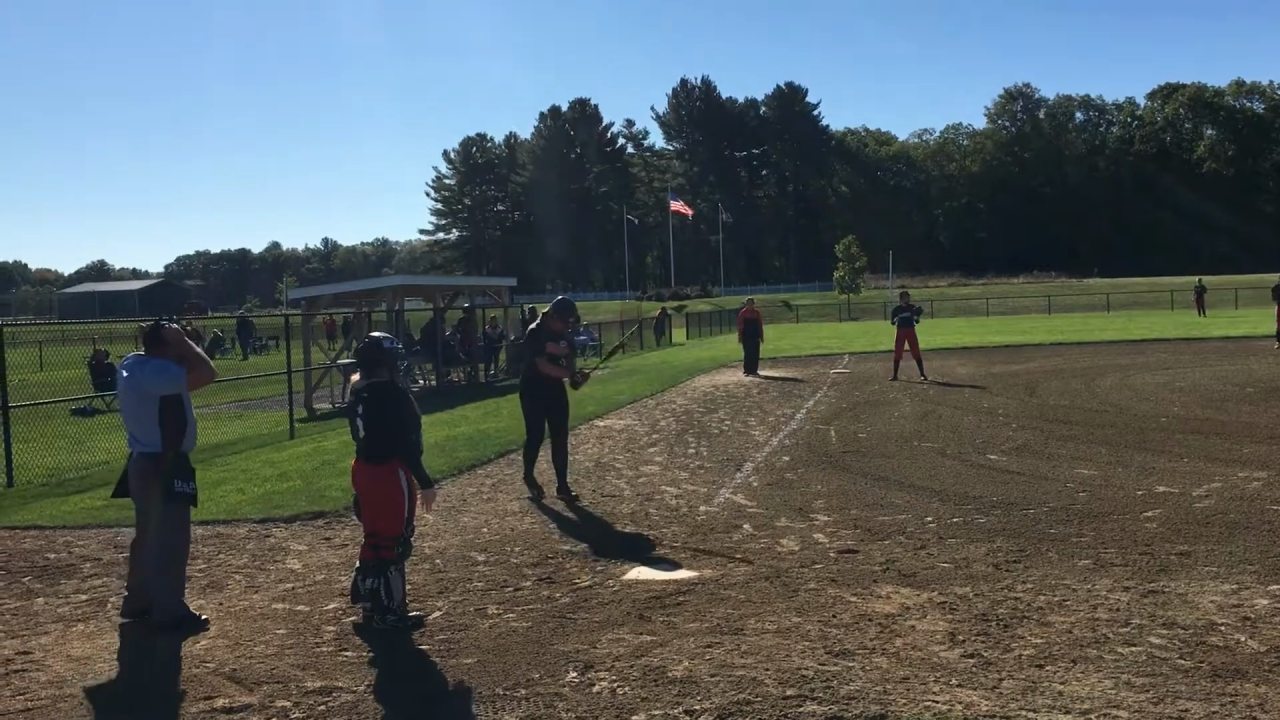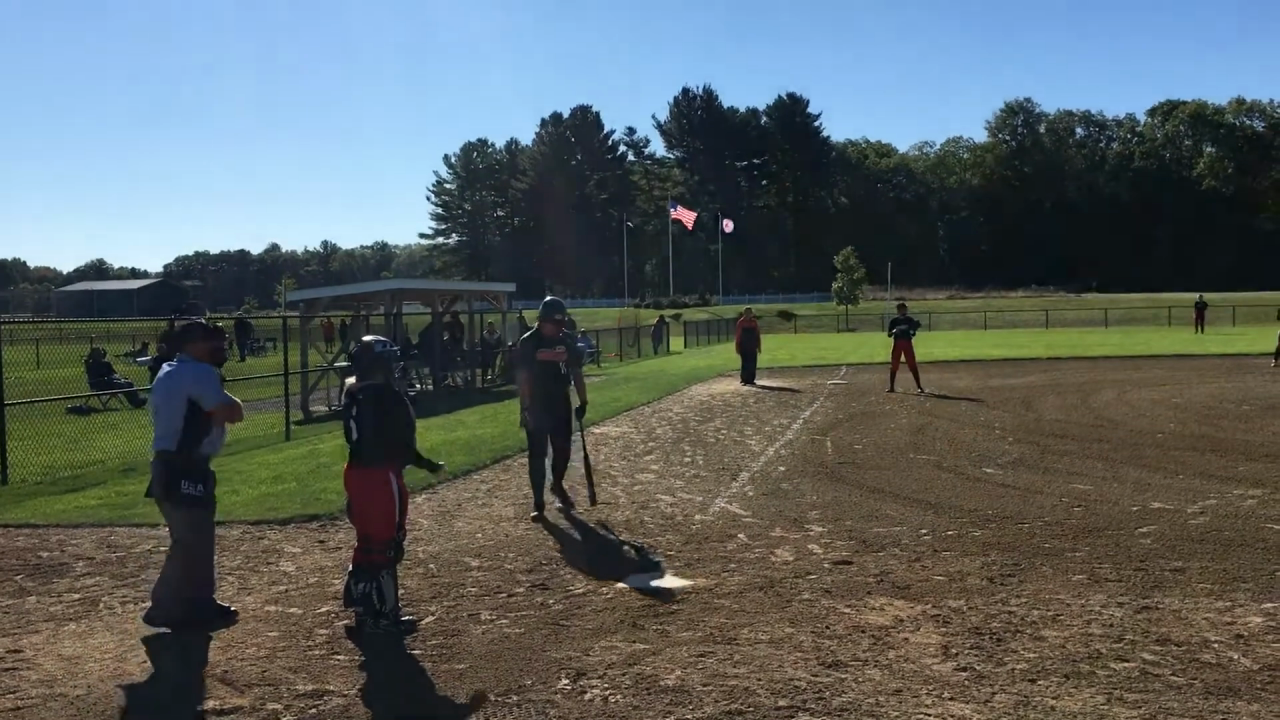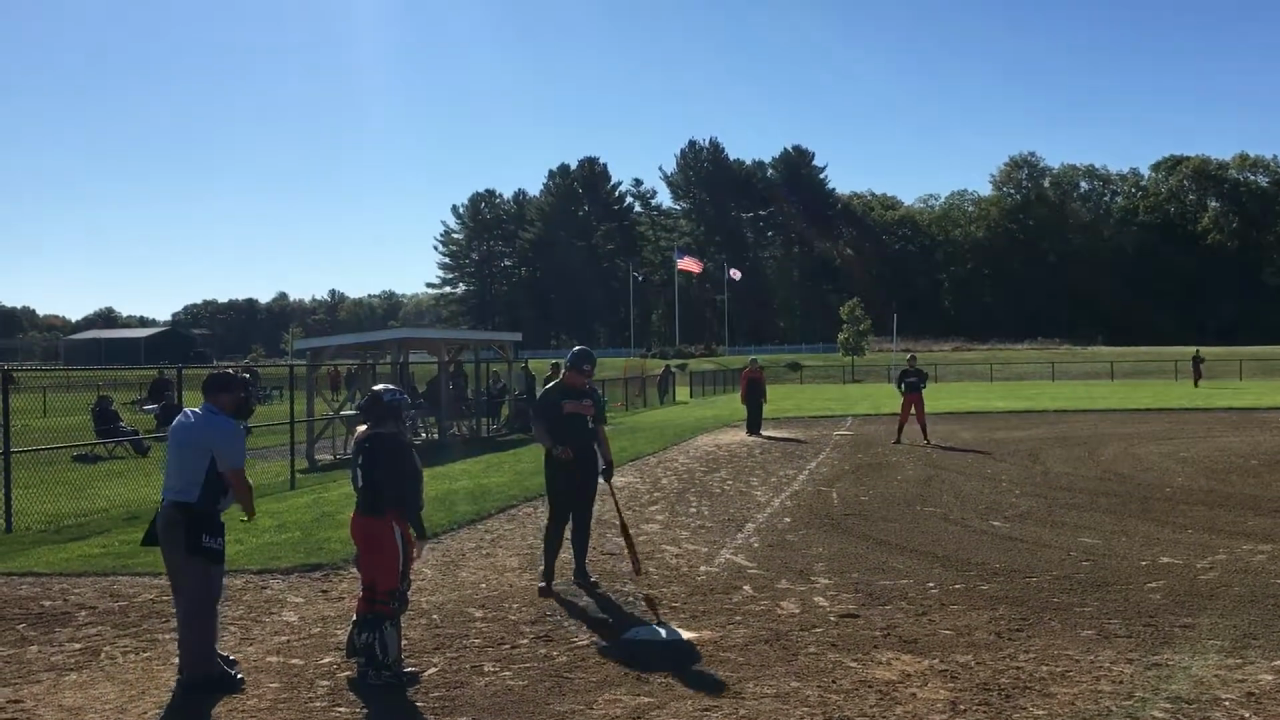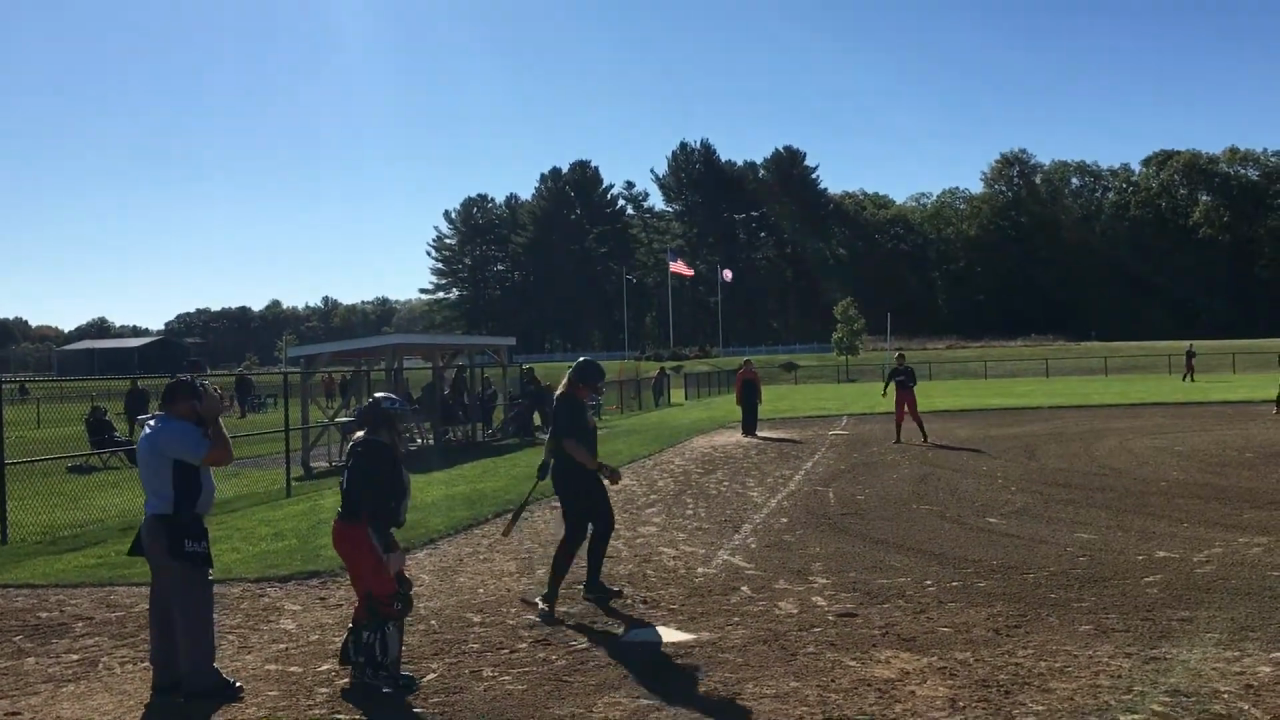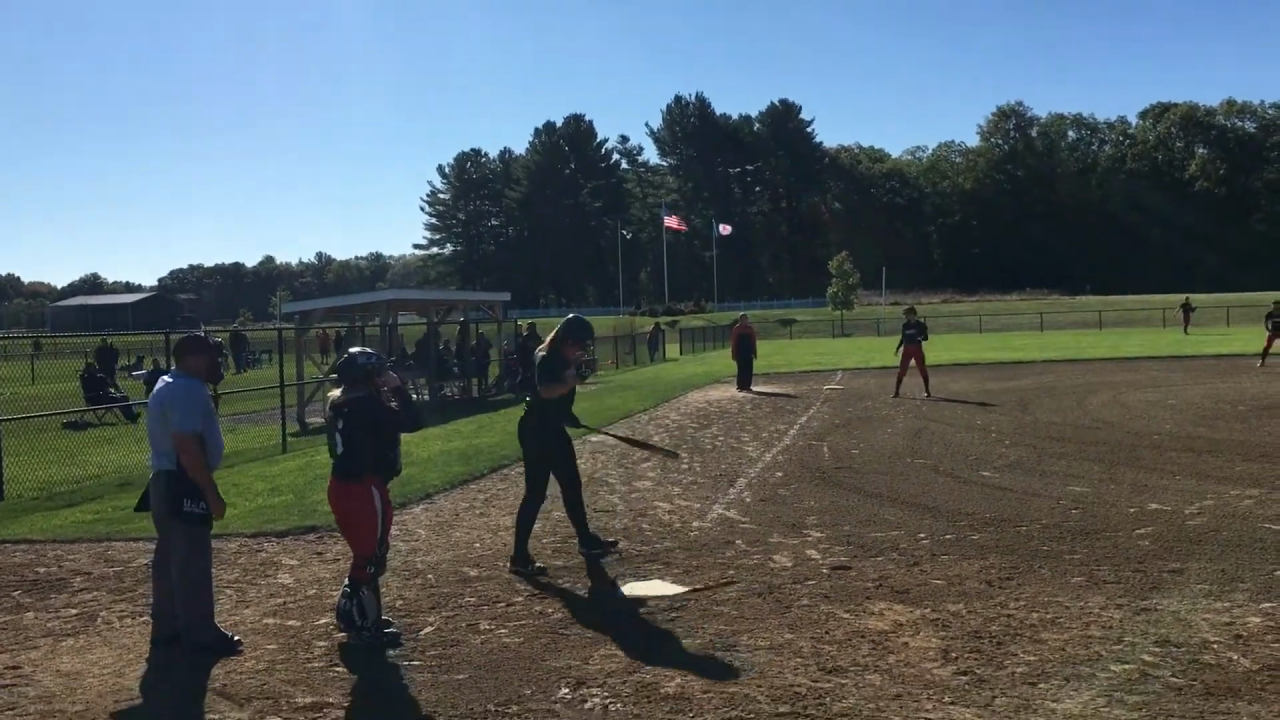
dt=1s
person 1, frame 1
left shoulder: (132, 366)
right shoulder: (157, 372)
right elbow: (206, 374)
left wrist: (167, 342)
right wrist: (182, 341)
left hip: (144, 463)
right hip: (164, 467)
left knee: (149, 535)
right knee: (171, 539)
left ankle: (139, 600)
right ankle: (170, 611)
person 1, frame 2
left shoulder: (170, 372)
right shoulder: (198, 373)
right elbow: (232, 413)
right wrist: (232, 402)
left hip: (174, 466)
right hip: (184, 470)
left knee: (198, 536)
right knee: (191, 540)
left ankle: (199, 603)
right ankle: (165, 607)
person 1, frame 3
left shoulder: (184, 419)
right shoulder: (225, 428)
right elbow: (237, 482)
right wrist: (249, 507)
left hip: (172, 516)
right hip: (197, 522)
left knee: (191, 594)
right knee: (201, 596)
left ankle: (199, 659)
right ankle: (201, 672)
person 1, frame 4
left shoulder: (156, 430)
right shoulder: (175, 431)
left elbow: (204, 454)
right elbow: (222, 456)
left wrist: (206, 422)
right wrist: (213, 418)
left hip: (160, 526)
right hip: (178, 529)
left knee: (165, 603)
right knee: (193, 603)
left ankle: (168, 675)
right ankle: (201, 680)
person 1, frame 5
left shoulder: (169, 385)
right shoulder: (188, 390)
right elbow: (188, 448)
right wrist: (212, 493)
left hip: (167, 482)
right hip: (184, 487)
left knee: (170, 558)
right knee: (193, 560)
left ankle: (167, 629)
right ankle: (200, 635)
person 2, frame 1
left shoulder: (358, 393)
right shoulder: (393, 394)
left elbow: (361, 436)
right elbow: (405, 444)
right wrist: (424, 482)
left hip: (365, 470)
right hip: (390, 473)
left knee: (374, 538)
right knee: (394, 542)
left ankle: (371, 604)
right ankle: (390, 611)
person 2, frame 2
left shoulder: (353, 393)
right shoulder: (388, 397)
right elbow: (401, 446)
right wrist: (434, 467)
left hip: (357, 471)
right hip: (381, 476)
left knee: (368, 541)
right knee: (386, 545)
left ankle: (364, 606)
right ankle: (382, 614)
person 2, frame 3
left shoulder: (365, 441)
right shoulder: (394, 444)
right elbow: (404, 494)
right wrist: (420, 534)
left hip: (364, 520)
right hip: (387, 525)
left knee: (372, 592)
right knee: (390, 596)
left ankle: (367, 658)
right ankle: (383, 667)
person 2, frame 4
left shoulder: (364, 447)
right shoulder: (379, 452)
right elbow: (376, 506)
right wrist: (390, 548)
left hip: (350, 530)
right hip: (362, 533)
left knee: (372, 600)
right knee: (394, 598)
left ankle: (363, 666)
right ankle: (381, 670)
person 2, frame 5
left shoulder: (339, 404)
right shoulder: (369, 406)
right elbow: (412, 422)
left wrist: (388, 393)
right wrist: (398, 389)
left hip: (342, 486)
right hip: (364, 490)
left knee: (364, 555)
right knee: (371, 559)
left ankle: (356, 617)
right ankle: (363, 628)
person 3, frame 1
left shoulder: (564, 334)
right shoulder: (535, 333)
left elbow: (568, 360)
right elbow: (543, 366)
left wrist: (574, 377)
right wrist: (571, 375)
left hip: (555, 388)
right hip: (533, 389)
left knee: (560, 437)
right knee: (535, 435)
left ankle: (562, 486)
right ankle: (529, 477)
person 3, frame 2
left shoulder: (567, 340)
right shoulder: (528, 342)
left elbow: (576, 372)
right elbow: (522, 378)
left wrist: (583, 402)
right wrist: (526, 409)
left hip: (561, 402)
right hip: (536, 405)
left knee: (563, 451)
right knee: (537, 454)
left ankle: (558, 486)
right ankle: (538, 503)
person 3, frame 3
left shoulder: (592, 394)
right shoulder: (551, 393)
left elbow: (599, 430)
right elbow: (538, 430)
left wrist: (607, 460)
right wrist: (554, 447)
left hip: (587, 462)
right hip: (559, 463)
left knee: (583, 518)
right knee: (558, 518)
left ankle: (580, 569)
right ankle: (547, 573)
person 3, frame 4
left shoulder: (574, 402)
right shoulder: (568, 405)
left elbow: (555, 435)
right elbow: (571, 444)
left wrist: (547, 461)
right wrist: (601, 468)
left hip: (583, 472)
right hip: (570, 475)
left knee: (604, 524)
right knee: (575, 534)
left ankle: (593, 585)
right ankle: (549, 596)
person 3, frame 5
left shoulder: (564, 358)
right shoulder: (547, 359)
right elbow: (544, 391)
left wrist: (566, 413)
right wrist: (575, 379)
left hip: (554, 428)
right hip: (536, 430)
left knee: (572, 484)
right knee: (536, 493)
left ankle: (586, 540)
right ankle: (519, 556)
